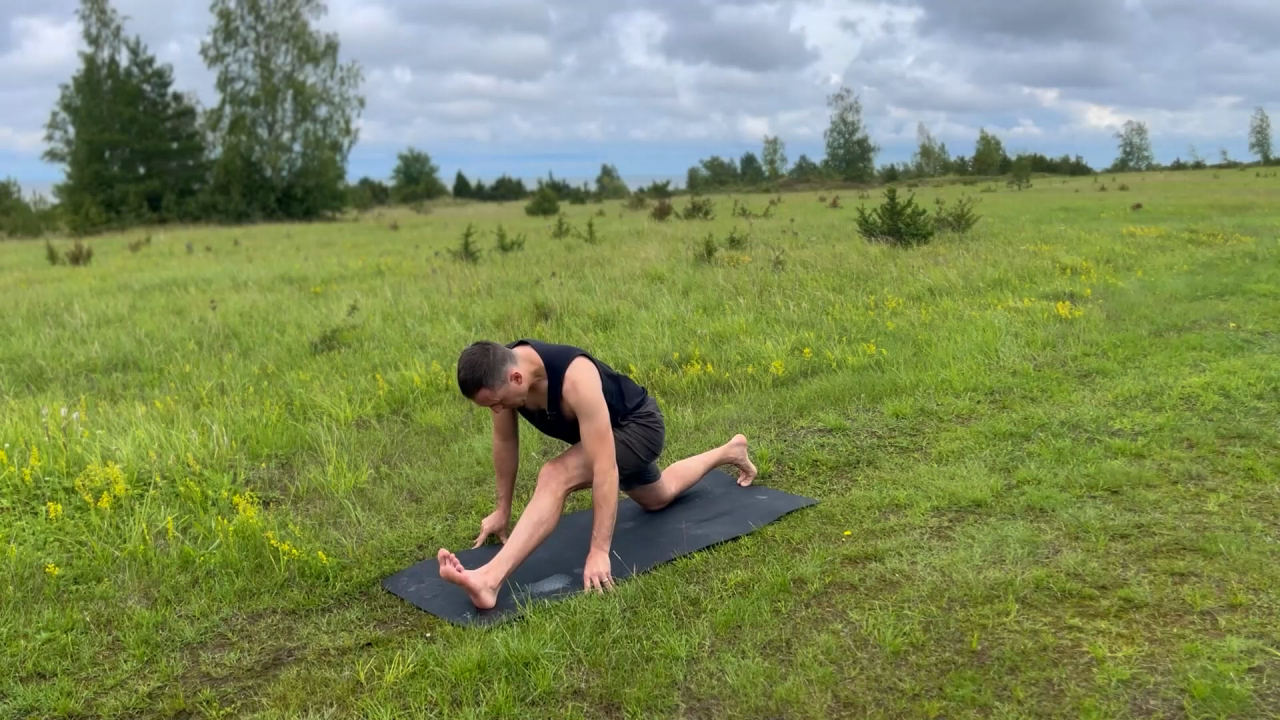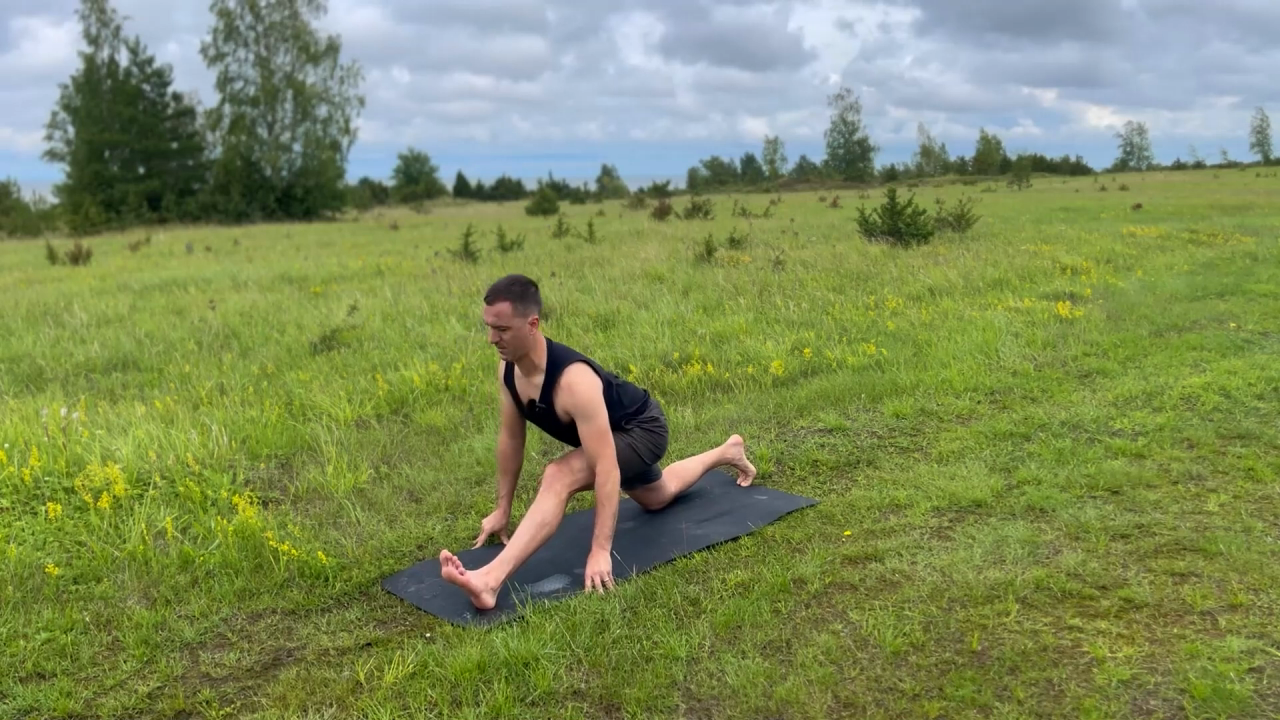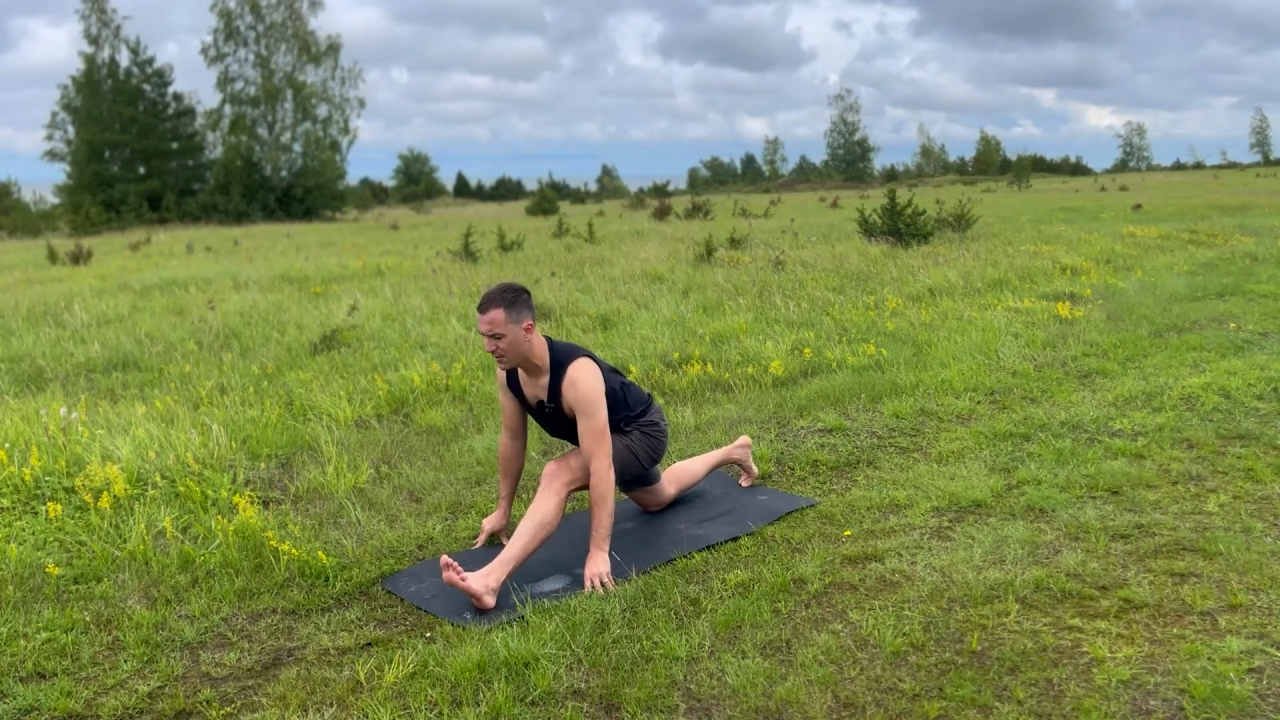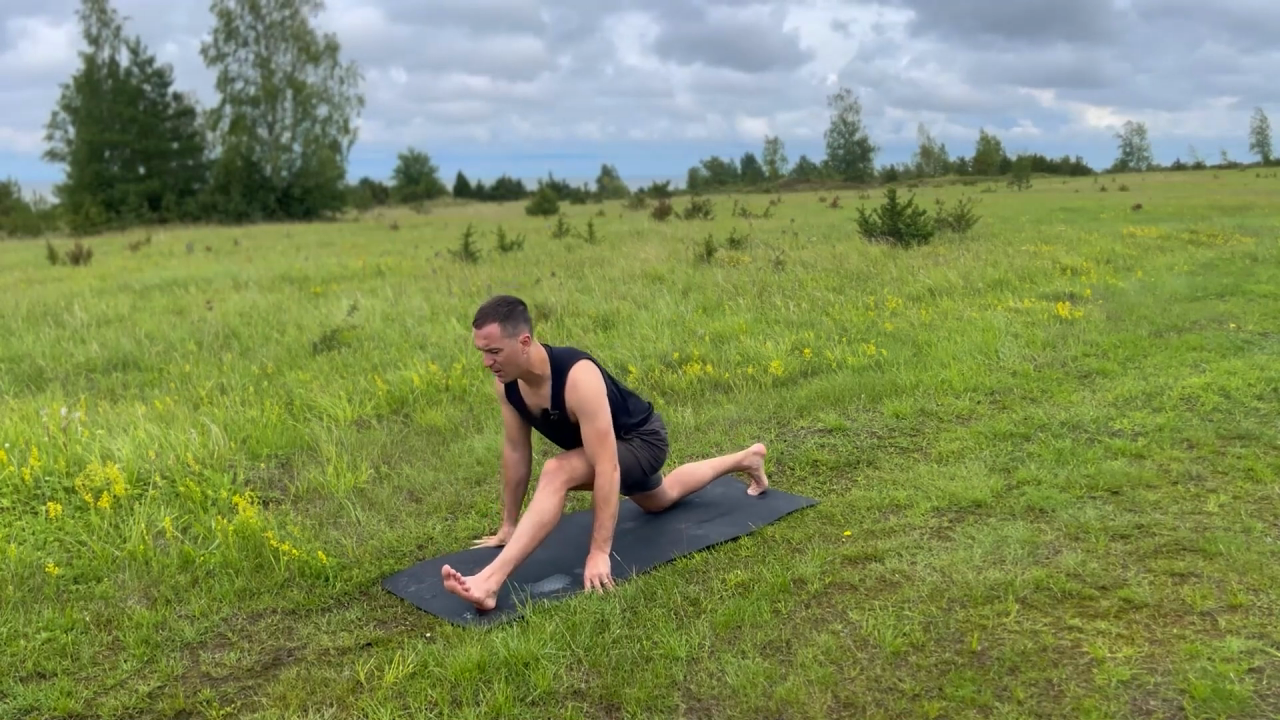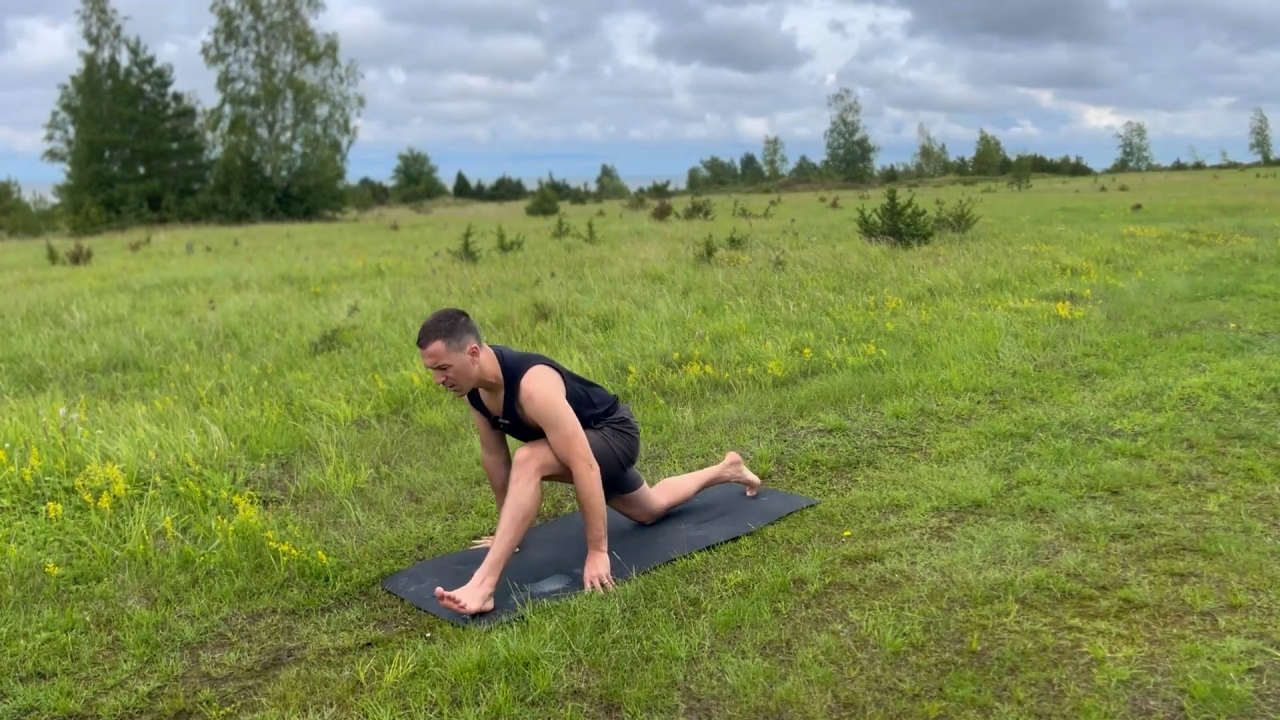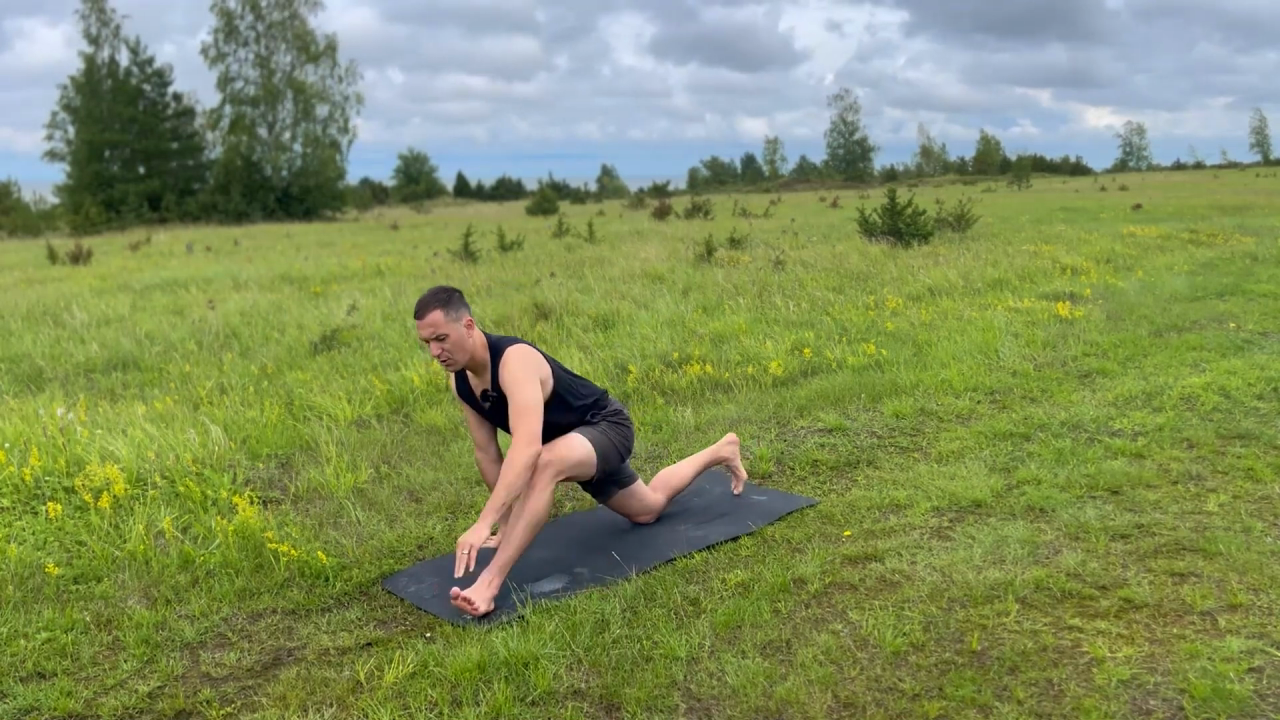
dt=0.7s
person 1, frame 1
left shoulder: (575, 379)
right shoulder: (502, 371)
left elbow: (605, 470)
right elbow: (505, 442)
left wrist: (599, 551)
right wrist: (502, 511)
left hip: (639, 424)
right hip: (612, 427)
left knee: (554, 477)
right knee: (657, 498)
left ankle: (489, 580)
right ankle: (729, 451)
person 1, frame 2
left shoulder: (574, 381)
right shoulder: (508, 368)
left elbow: (607, 469)
right elbow: (510, 438)
left wrist: (600, 551)
right wrist: (502, 509)
left hip: (642, 429)
right hip: (617, 431)
left knee: (559, 477)
right knee: (656, 500)
left ankle: (491, 579)
right ankle: (727, 453)
person 1, frame 3
left shoulder: (577, 375)
right shoulder: (508, 372)
left elbow: (601, 468)
right elbow: (512, 439)
left wrist: (598, 551)
right wrist: (502, 510)
left hip: (640, 430)
right hip: (615, 434)
left knee: (557, 475)
right knee: (657, 500)
left ankle: (490, 580)
right ankle: (734, 451)
person 1, frame 4
left shoulder: (578, 379)
right shoulder: (506, 382)
left elbow: (607, 469)
right elbow: (515, 452)
left wrist: (599, 552)
right wrist: (508, 525)
left hip: (641, 439)
right hip: (613, 441)
left knee: (557, 472)
right knee: (661, 500)
left ankle: (489, 581)
right ankle: (745, 459)
person 1, frame 5
left shoulder: (532, 386)
right shoulder: (472, 381)
left elbow: (585, 468)
right elbow: (494, 456)
left wrist: (598, 552)
right wrist: (505, 530)
left hip: (612, 432)
right hip: (587, 438)
left knee: (528, 461)
right knee: (650, 510)
left ankle: (482, 586)
right ankle: (727, 470)
person 1, frame 6
left shoulder: (514, 361)
right shoulder: (459, 381)
left elbow: (527, 447)
right elbow: (486, 453)
left wrist: (484, 523)
right wrist: (505, 527)
left hip: (606, 426)
right hip: (575, 442)
left knee: (543, 465)
right knee: (648, 510)
left ankle: (488, 585)
right ankle: (721, 451)
